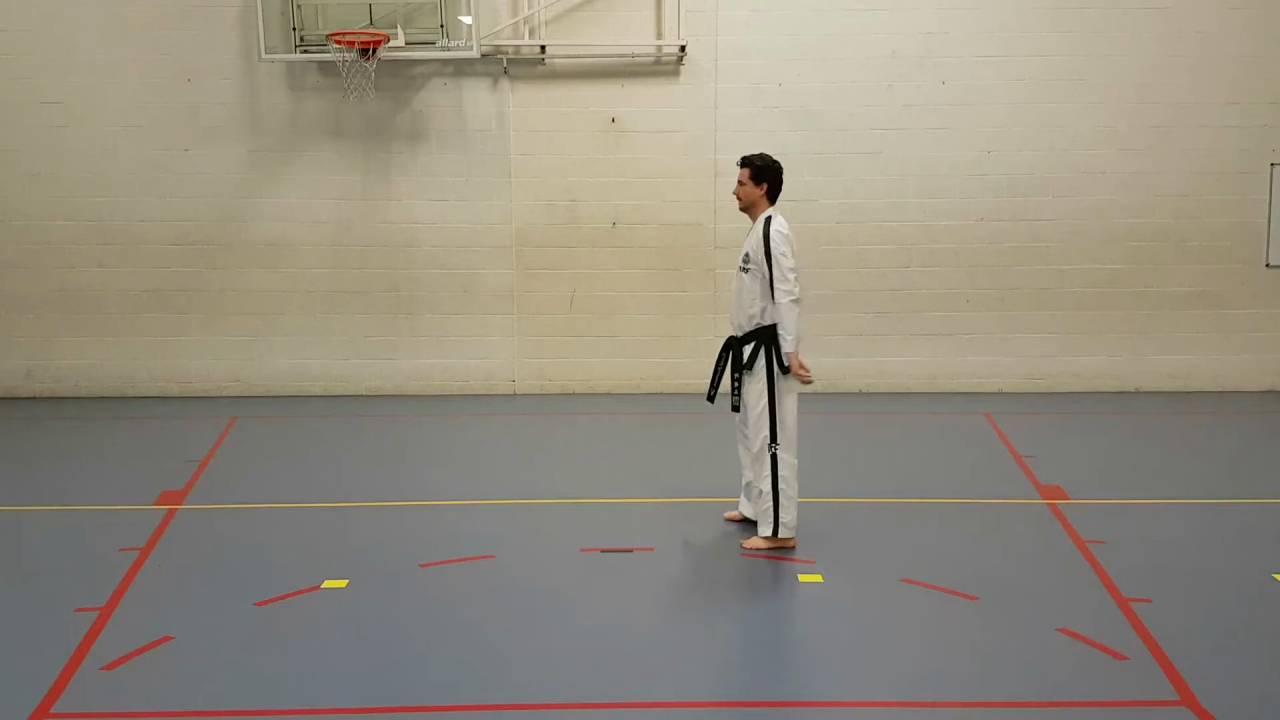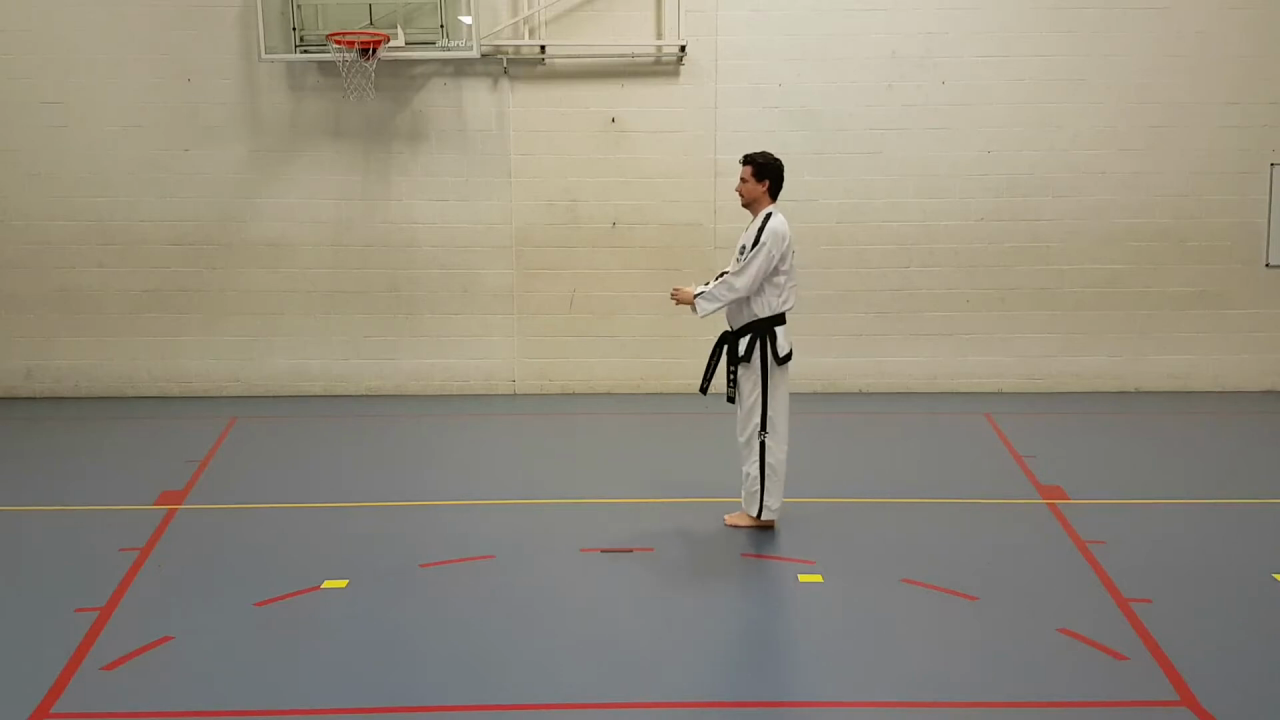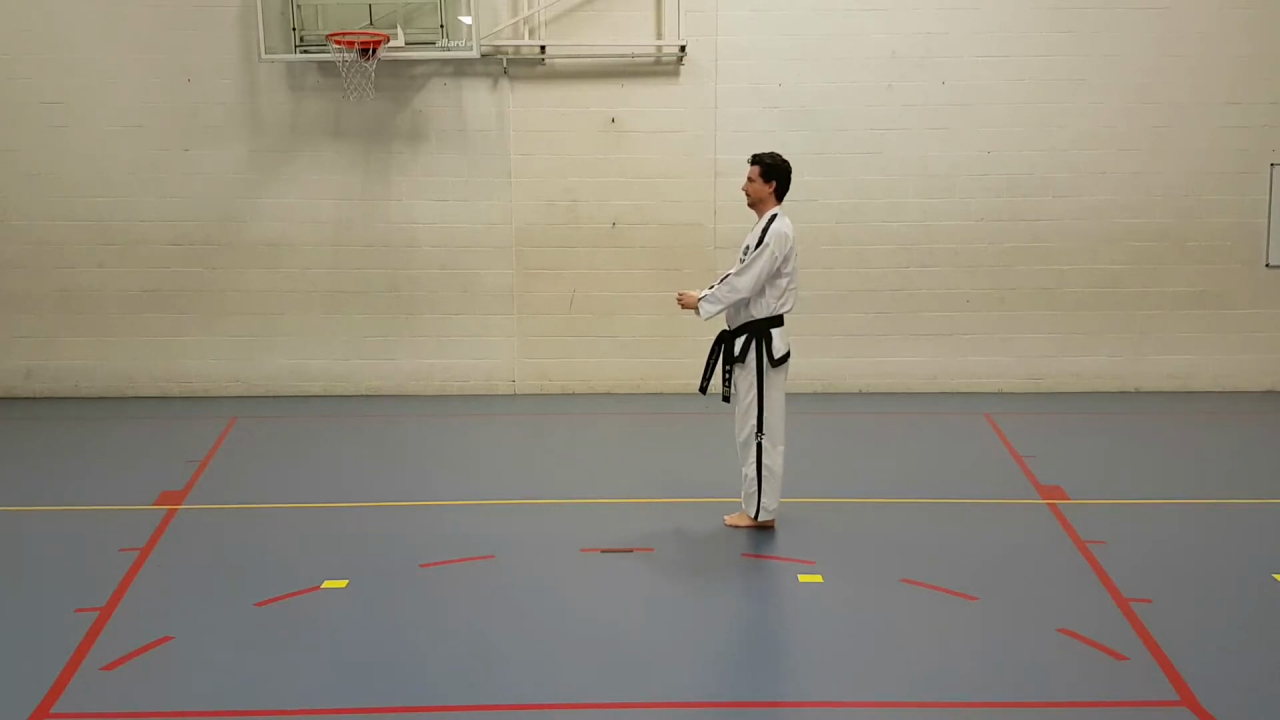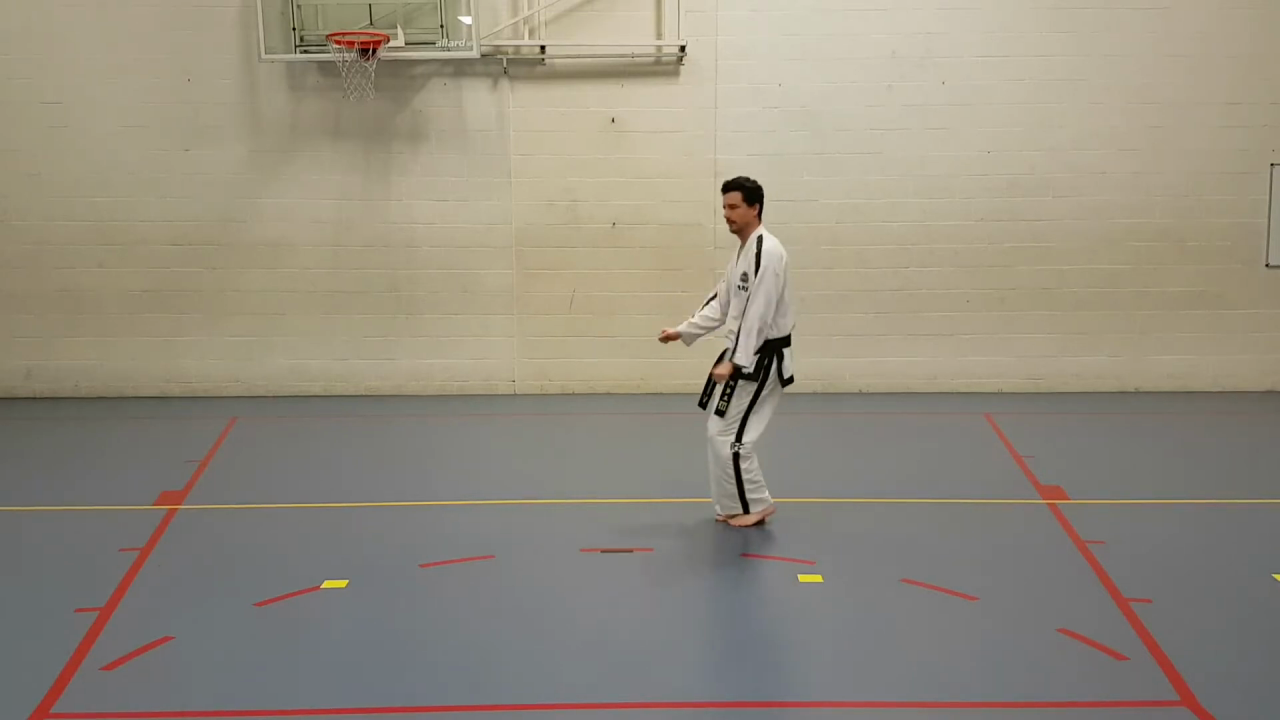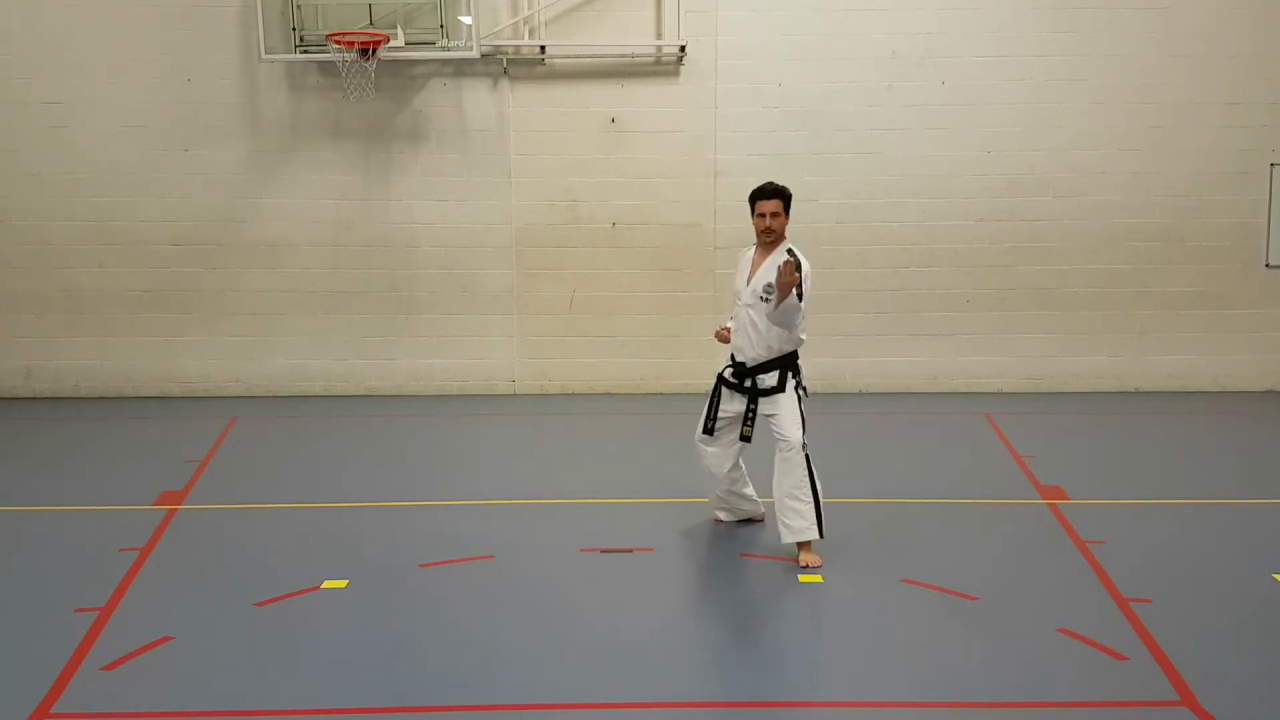
dt=1s
person 1, frame 1
left shoulder: (772, 232)
right shoulder: (760, 230)
left elbow: (786, 295)
left wrist: (791, 352)
left hip: (767, 351)
right hip: (754, 348)
left knee: (770, 439)
right knee: (750, 433)
left ankle: (779, 530)
right ankle: (754, 505)
person 1, frame 2
left shoulder: (772, 229)
right shoulder: (760, 226)
left elbow: (742, 284)
right elbow: (733, 275)
left wrist: (696, 299)
right wrist: (697, 293)
left hip: (762, 341)
right hip: (752, 339)
left knee: (761, 427)
right knee: (752, 427)
left ankle: (762, 511)
right ankle: (756, 505)
person 1, frame 3
left shoulder: (776, 231)
right shoulder: (766, 227)
left elbow: (745, 285)
right elbow: (738, 277)
left wrist: (700, 303)
right wrist: (702, 296)
left hip: (760, 342)
right hip: (752, 340)
left knee: (760, 428)
right knee: (752, 427)
left ankle: (761, 511)
right ankle: (756, 506)
person 1, frame 4
left shoulder: (767, 251)
right shoulder: (744, 252)
left elbow: (759, 313)
right elbow: (720, 303)
left wrist: (733, 362)
right wrist: (684, 330)
left hip: (764, 360)
right hip: (749, 360)
left knee: (728, 437)
right knee: (722, 434)
left ankle: (756, 504)
right ankle: (741, 505)
person 1, frame 5
left shoulder: (794, 265)
right shoulder: (746, 257)
left elbow: (784, 321)
left wrist: (788, 295)
right wrist: (730, 328)
left hip: (778, 377)
right hip: (739, 373)
left knee: (792, 445)
right knee: (712, 444)
left ankle: (804, 540)
right ankle: (743, 506)
